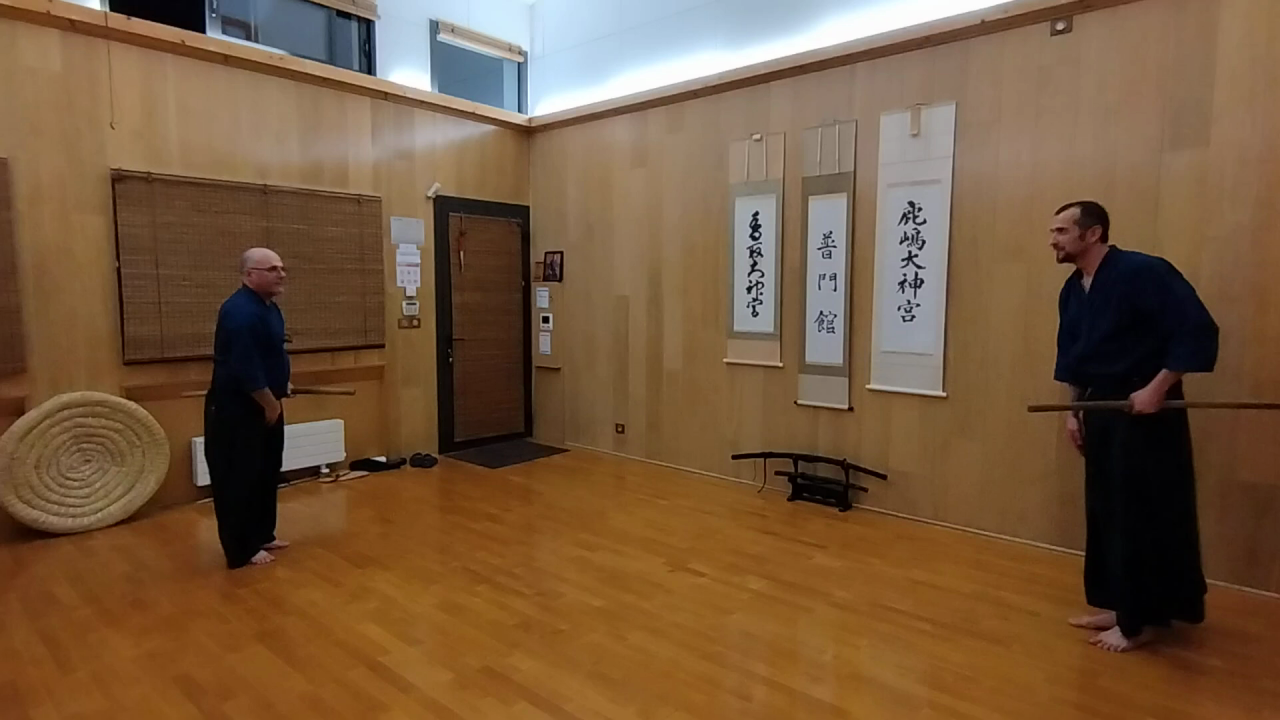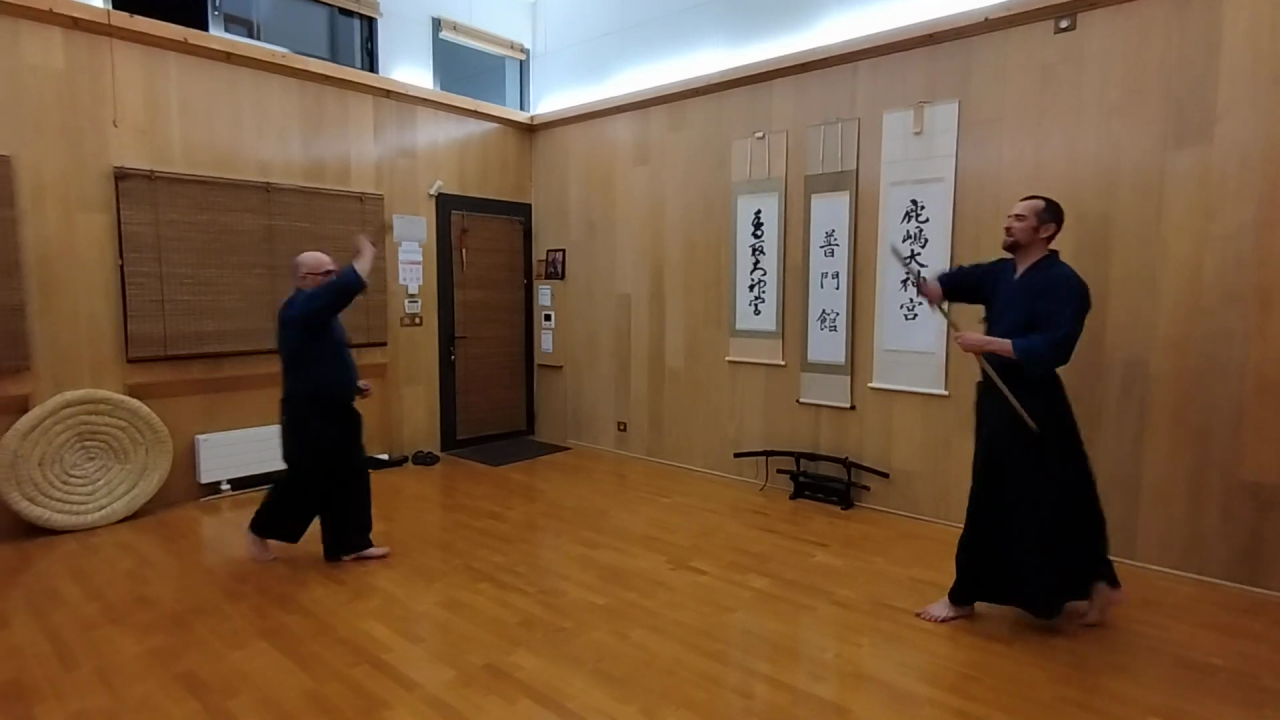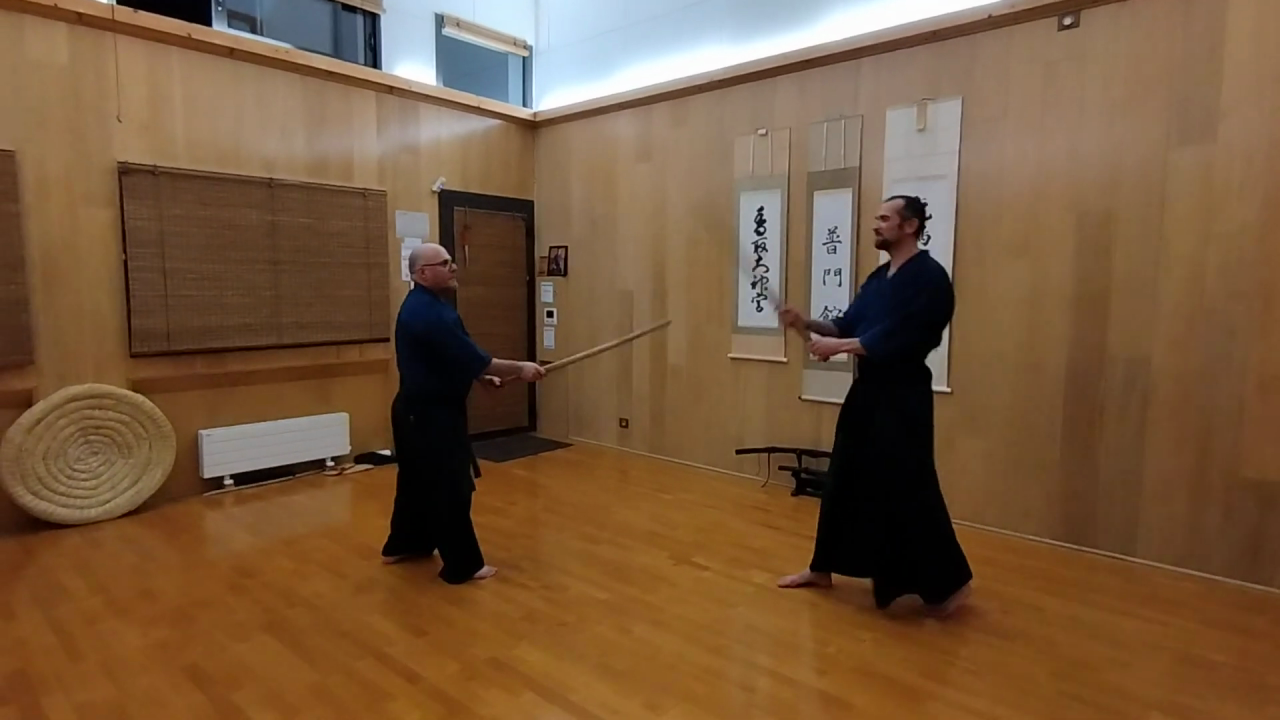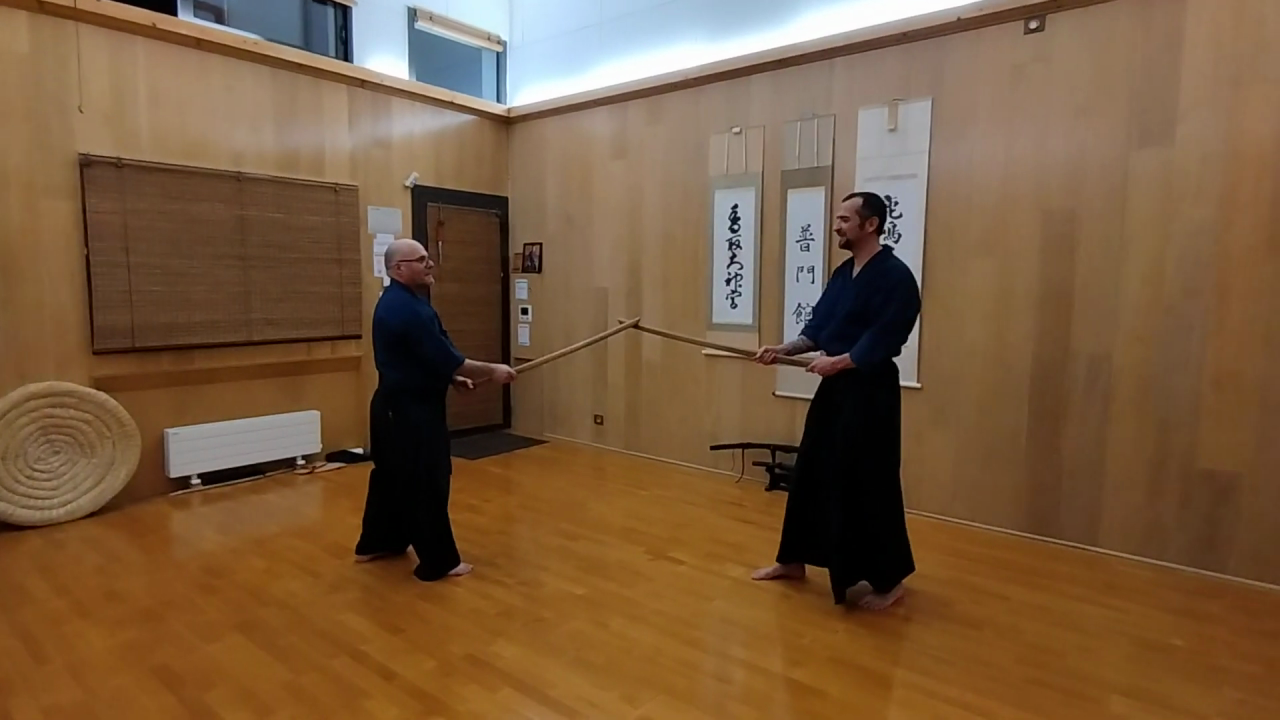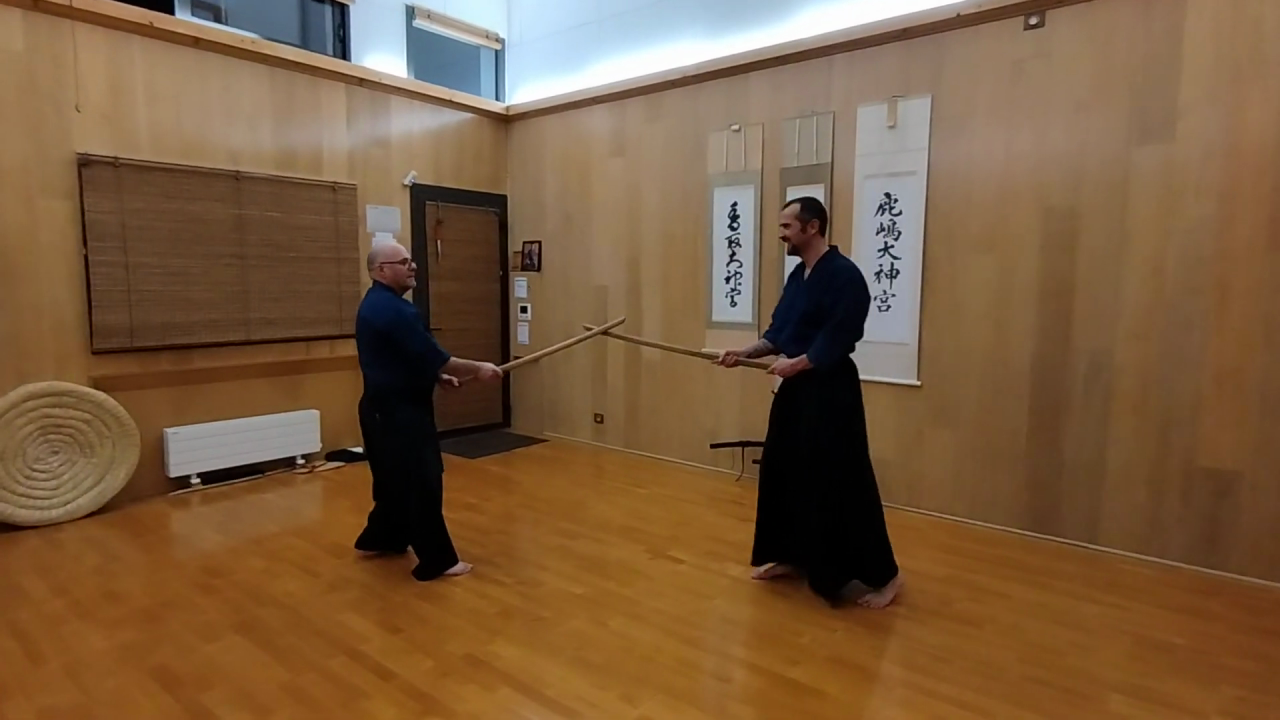
dt=1s
person 1, frame 1
left shoulder: (1144, 273)
right shoulder: (1073, 290)
left elbow: (1197, 333)
left wrist: (1157, 387)
right wrist: (1074, 411)
left hip: (1147, 407)
right hip: (1105, 405)
left knee: (1143, 511)
right knee: (1107, 508)
left ankle: (1141, 618)
right ankle: (1118, 605)
person 1, frame 2
left shoulder: (1062, 283)
right shoulder: (1000, 272)
left elbow: (1052, 346)
right elbow: (959, 281)
left wrist: (986, 342)
right wrist: (936, 286)
left hip: (1032, 403)
right hip: (1001, 396)
left knee: (994, 499)
left ankle: (965, 596)
right ankle: (1093, 584)
person 1, frame 3
left shoulder: (929, 277)
right shoulder: (879, 277)
left elbow: (899, 336)
right elbow: (852, 325)
left wrist: (838, 345)
right wrist: (809, 325)
left hip: (902, 394)
right hip: (868, 389)
left knee: (908, 487)
right knee: (844, 479)
left ankle: (950, 583)
right ankle: (823, 567)
person 1, frame 4
left shoulder: (895, 276)
right shoulder: (843, 273)
left elbow: (886, 340)
right elbow: (818, 328)
left wrist: (839, 361)
right wrist: (783, 350)
left hip: (870, 391)
right hip: (835, 388)
left knee: (869, 484)
right knee: (810, 473)
left ankle: (889, 580)
right ankle: (793, 559)
person 1, frame 5
left shoulder: (843, 274)
right shoulder: (798, 275)
left elbow: (841, 339)
right elbow: (780, 331)
left wrist: (798, 362)
right wrist: (747, 351)
left hip: (831, 389)
right hip: (797, 387)
left knee: (843, 481)
right knee: (781, 471)
left ankle: (882, 575)
right ankle: (790, 557)
person 2, frame 1
left shoulder: (269, 309)
right shoulder: (240, 312)
right elbow: (244, 370)
left wrist: (279, 387)
right wrist: (269, 404)
left hip: (262, 407)
right hip: (235, 410)
left knee: (265, 474)
right knee: (238, 479)
left ankle: (261, 536)
right ankle: (241, 549)
person 2, frame 2
left shoulder: (320, 315)
right shoulder: (301, 311)
right elbow: (348, 285)
left wrist: (352, 385)
right wrist: (366, 253)
left hip: (336, 410)
right hip: (308, 415)
left knee: (352, 477)
right knee: (303, 483)
left ankle: (350, 544)
right ankle: (263, 530)
person 2, frame 3
left shoulder: (421, 305)
right shoulder: (428, 312)
left elbow: (447, 360)
right elbow: (467, 357)
left wrist: (481, 377)
right wrist: (518, 368)
left hip: (418, 409)
right hip: (430, 414)
left knee: (417, 481)
right knee: (449, 488)
left ankle: (404, 544)
right ankle: (462, 565)
person 2, frame 4
left shoulder: (395, 302)
right shoulder: (408, 308)
right elbow: (443, 357)
left wrist: (451, 378)
right wrist: (491, 371)
left hip: (395, 405)
right hip: (411, 410)
left knee: (392, 475)
right knee: (427, 483)
left ankle: (376, 543)
right ankle: (438, 561)
person 2, frame 5
left shoulder: (383, 304)
right shoulder: (390, 309)
right elbow: (429, 355)
left wrist: (439, 376)
right wrist: (476, 369)
left hip: (390, 406)
right hip: (396, 409)
left knee: (396, 478)
right knee: (421, 483)
left ankle: (379, 538)
right ankle: (438, 560)
